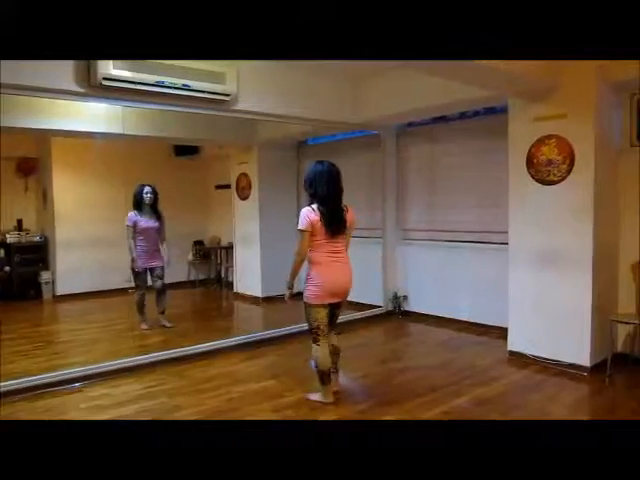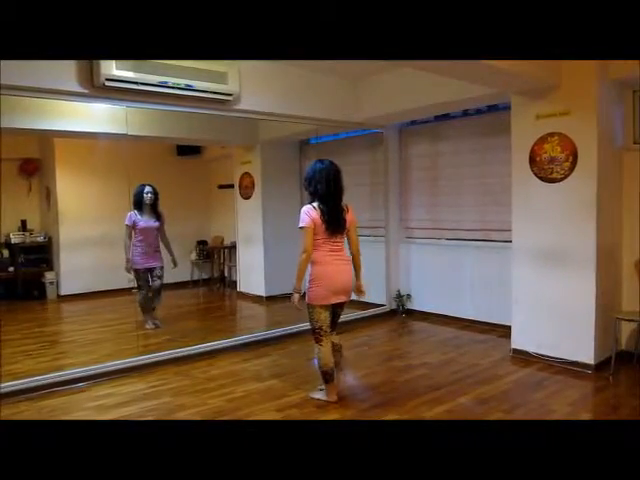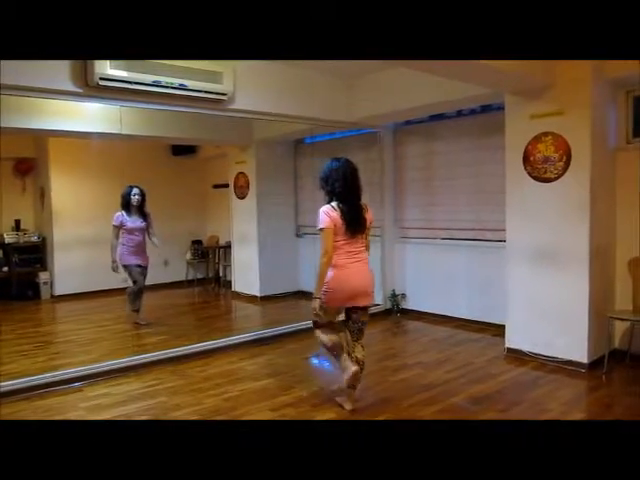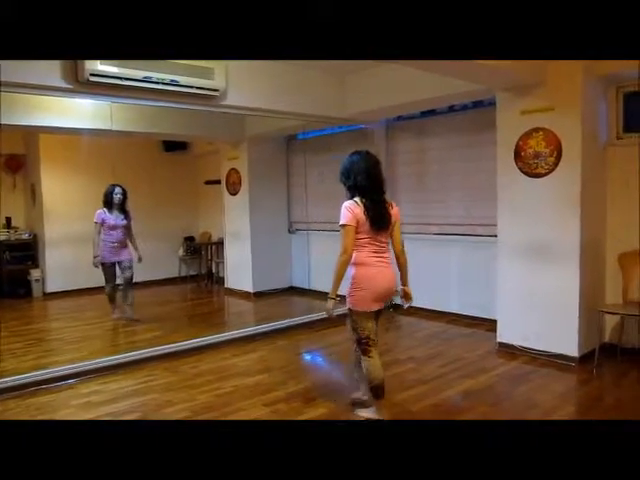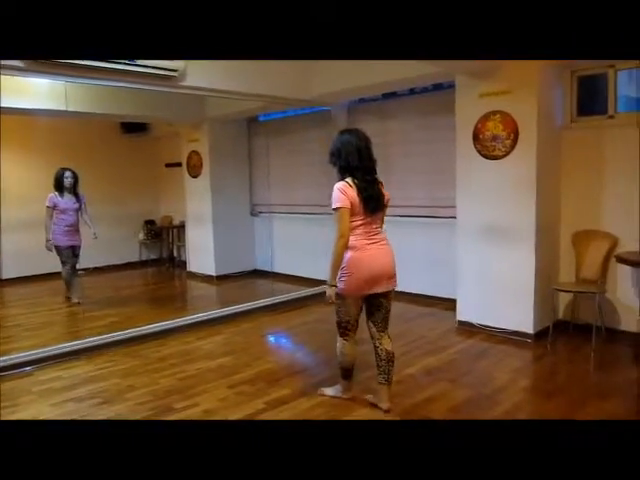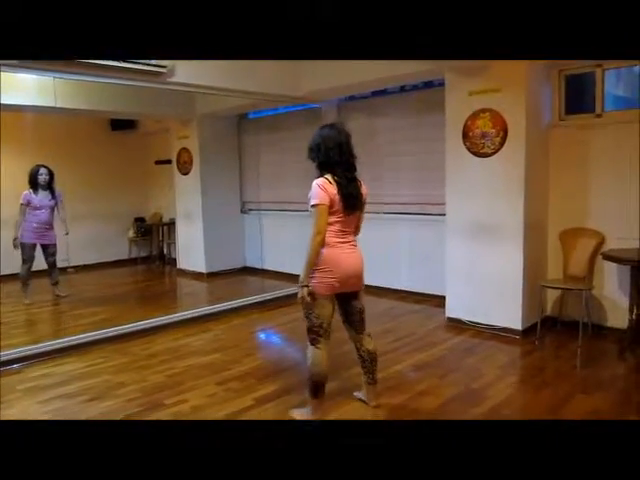
dt=0.7s
person 1, frame 1
left shoulder: (309, 213)
right shoulder: (347, 212)
left elbow: (301, 254)
right elbow: (344, 247)
left wrist: (290, 284)
left hip: (320, 280)
right hip: (343, 277)
left knee: (319, 338)
right knee: (330, 332)
left ankle: (326, 393)
right ankle: (334, 382)
person 1, frame 2
left shoulder: (309, 211)
right shoulder: (346, 211)
left elbow: (306, 252)
right elbow: (355, 250)
left wrist: (297, 288)
right wrist: (357, 279)
left hip: (322, 279)
right hip: (344, 277)
left knee: (321, 338)
right knee: (330, 331)
left ankle: (330, 391)
right ankle: (335, 382)
person 1, frame 3
left shoulder: (328, 211)
right shoulder: (365, 211)
left elbow: (326, 255)
left wrist: (317, 294)
left hip: (340, 281)
right hip: (364, 280)
left knee: (321, 326)
right knee: (356, 340)
left ankle: (346, 364)
right ankle: (348, 396)
person 1, frame 4
left shoulder: (351, 207)
right shoulder: (390, 207)
left elbow: (346, 253)
right elbow: (399, 250)
left wrist: (332, 294)
right wrist: (405, 283)
left hip: (365, 280)
right hip: (388, 278)
left knee: (367, 345)
right knee: (363, 335)
left ankle: (378, 408)
right ankle: (365, 389)
person 1, frame 5
left shoulder: (343, 188)
right shoulder: (379, 187)
left elbow: (343, 237)
left wrist: (331, 280)
left hip: (358, 265)
right hip: (384, 261)
left knee: (346, 331)
right knee: (380, 331)
left ankle: (345, 388)
right ankle: (383, 396)
person 1, frame 6
left shoulder: (322, 185)
right shoulder: (358, 185)
left elbow: (319, 236)
left wrist: (304, 280)
left hip: (327, 266)
right hip: (353, 262)
left knee: (317, 339)
right knee: (358, 330)
left ankle: (315, 408)
right ankle: (371, 391)
person 2, frame 1
left shoulder: (158, 215)
right shoulder: (133, 216)
left elbow: (162, 238)
right elbow: (131, 239)
left wrist: (166, 255)
right wrist: (134, 259)
left hip: (155, 257)
right hip: (140, 257)
left knee: (160, 287)
right knee: (141, 290)
left ankle: (162, 318)
right ankle: (142, 320)
person 2, frame 2
left shoulder: (158, 215)
right shoulder: (132, 216)
left elbow: (163, 236)
right elbow: (128, 239)
left wrist: (172, 254)
right wrist: (128, 259)
left hip: (155, 256)
right hip: (139, 257)
left knee: (158, 287)
right knee: (143, 289)
left ankle: (151, 314)
right ankle: (146, 319)
person 2, frame 3
left shoulder: (145, 216)
right shoulder: (120, 216)
left elbow: (152, 236)
right elbow: (115, 239)
right wrist: (114, 259)
left hip: (142, 255)
right hip: (127, 255)
left knee: (140, 286)
right knee: (139, 283)
left ankle: (136, 315)
right ankle: (130, 302)
person 2, frame 4
left shoulder: (126, 214)
right shoulder: (101, 214)
left elbow: (130, 233)
right elbow: (96, 235)
left wrist: (137, 250)
right wrist: (95, 255)
left hip: (123, 250)
right hip: (107, 251)
left knee: (128, 276)
right knee: (110, 282)
left ankle: (128, 308)
right ankle: (114, 309)
person 2, frame 5
left shoulder: (79, 197)
right shoulder: (53, 197)
left elbow: (84, 214)
right elbow: (48, 219)
left wrist: (92, 228)
right wrist: (48, 238)
left hip: (75, 234)
right hip: (60, 235)
left knee: (73, 264)
right knee: (67, 265)
left ankle: (68, 292)
right ankle: (73, 294)
person 2, frame 6
left shoulder: (55, 194)
right shoulder: (27, 195)
left elbow: (61, 211)
right elbow: (21, 216)
left wrist: (65, 226)
right wrist: (16, 236)
left hip: (48, 232)
right hip: (30, 232)
left knee: (52, 262)
right knee: (27, 264)
left ankle: (56, 289)
right ankle: (26, 295)
